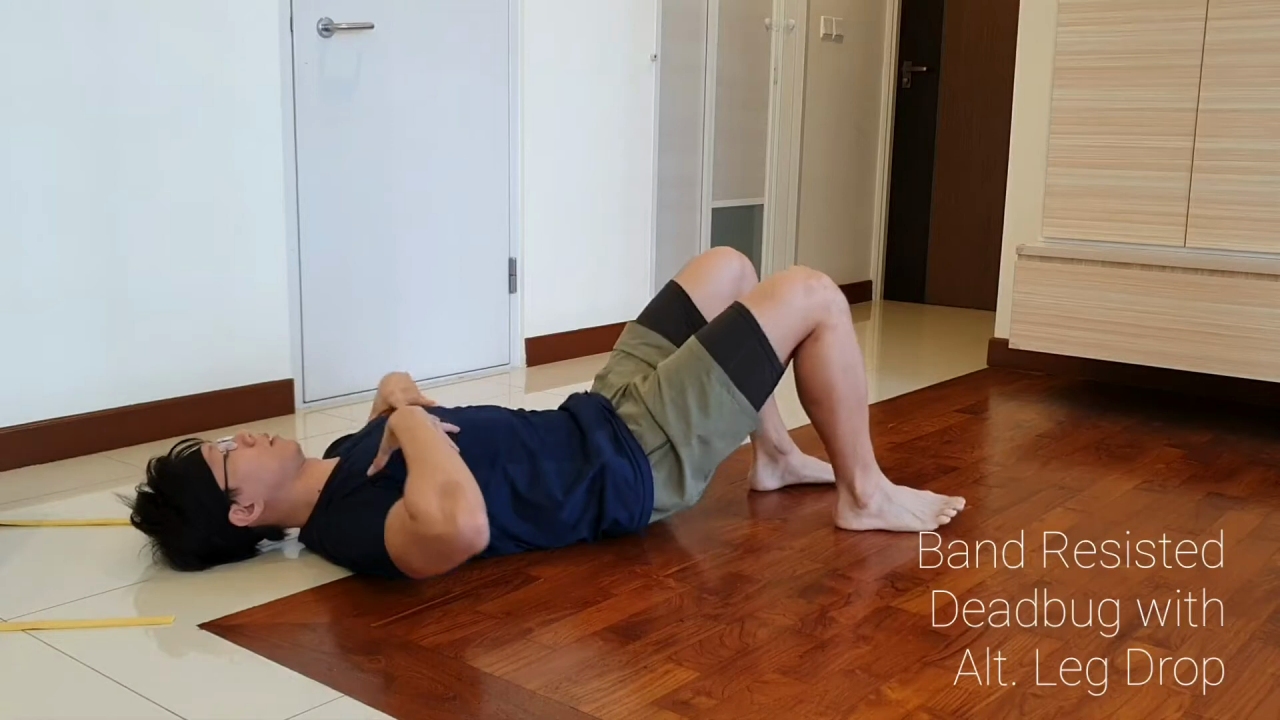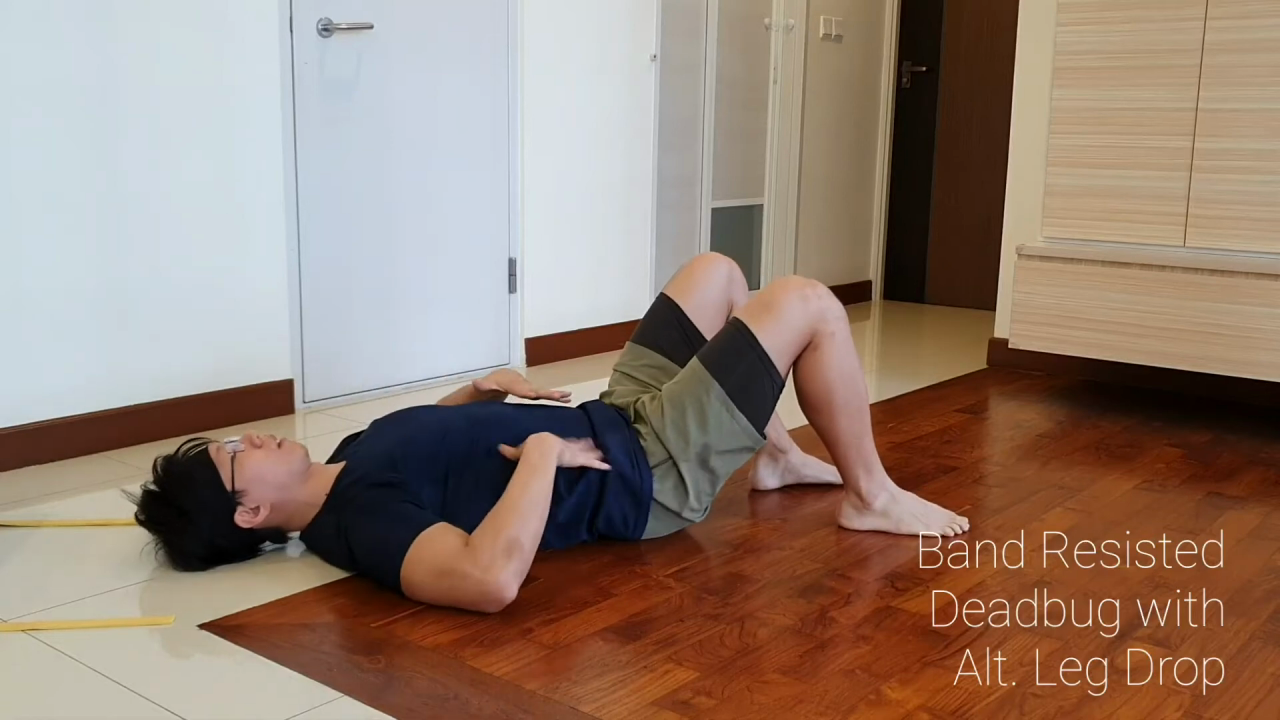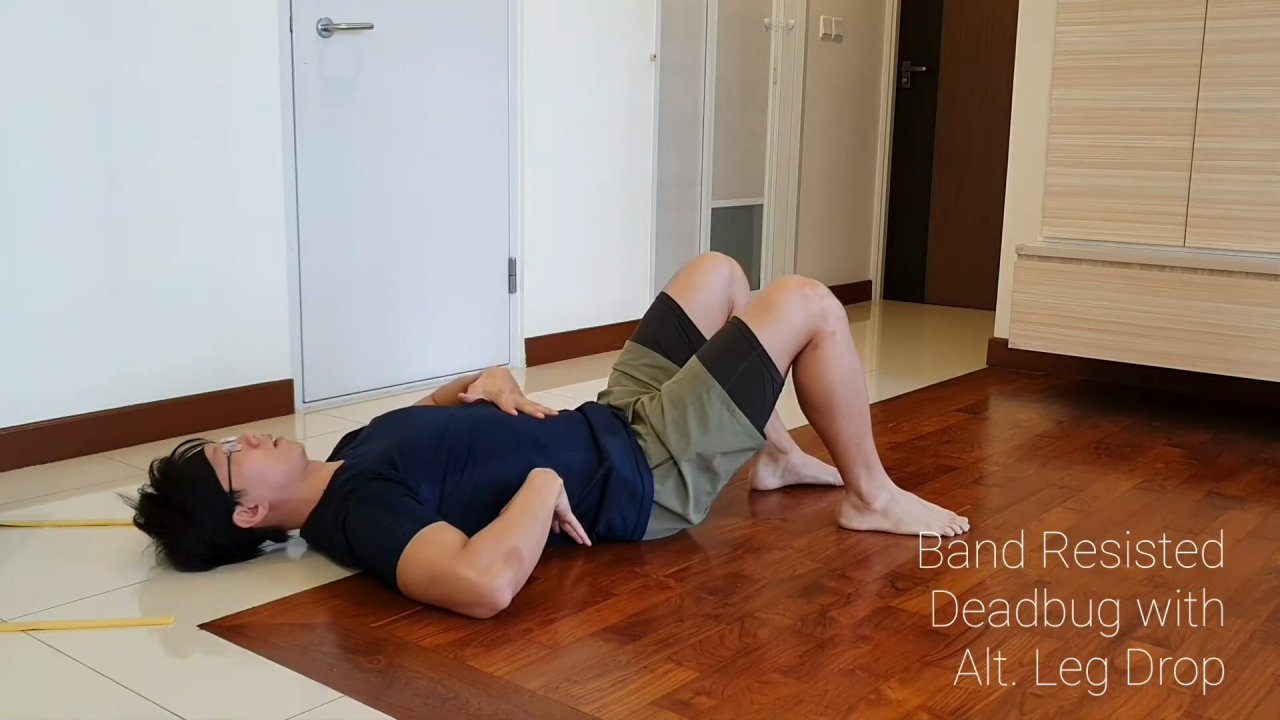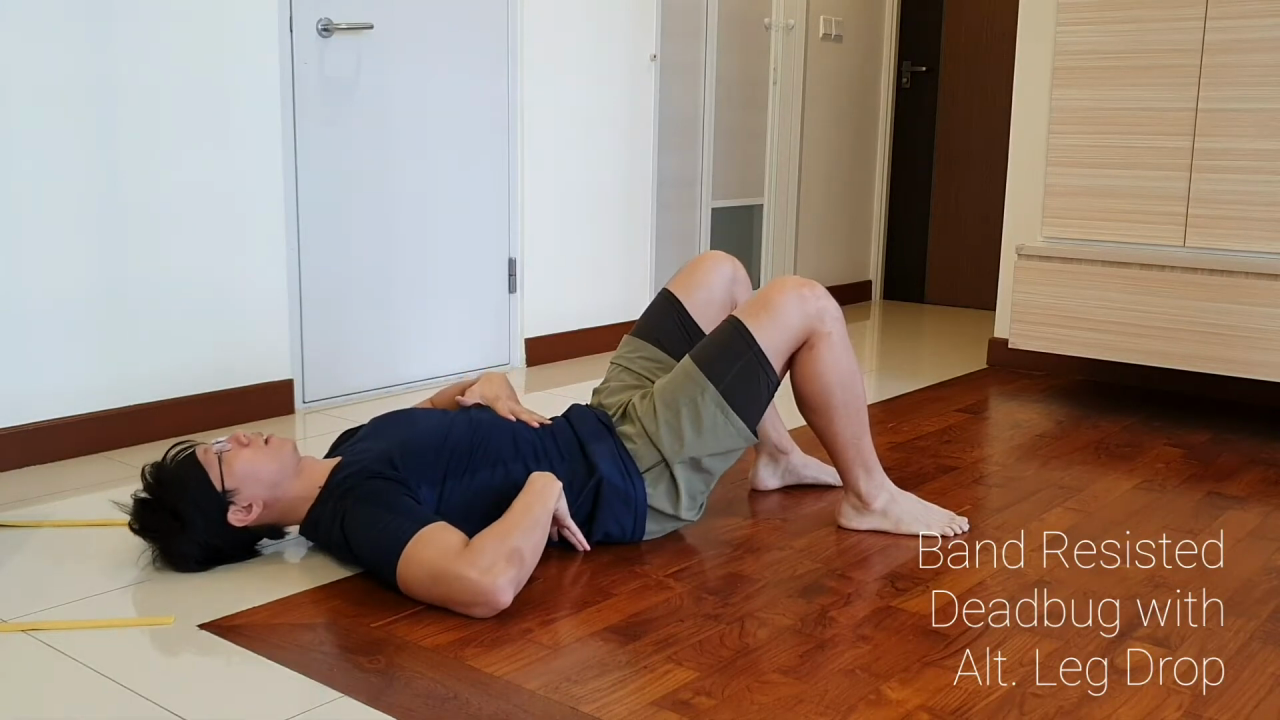
dt=0.7s
person 1, frame 1
left shoulder: (340, 465)
right shoulder: (354, 521)
right elbow: (462, 526)
left wrist: (390, 398)
right wrist: (413, 419)
left hip: (601, 419)
right hip: (638, 460)
left knee: (730, 264)
right knee: (813, 295)
left ankle: (776, 454)
right ankle: (865, 495)
person 1, frame 2
left shoulder: (352, 459)
right shoulder: (361, 520)
right elbow: (493, 577)
left wrist: (483, 388)
right wrist: (541, 453)
left hip: (614, 422)
right hip: (650, 472)
left knee: (717, 272)
right knee: (809, 303)
left ankle: (777, 456)
right ankle: (872, 497)
person 1, frame 3
left shoulder: (353, 453)
right shoulder: (358, 510)
right elbow: (484, 586)
left wrist: (486, 383)
right wrist: (544, 480)
left hip: (612, 420)
right hip: (648, 471)
left knee: (718, 271)
right knee: (809, 302)
left ankle: (777, 455)
right ankle: (871, 495)
person 1, frame 4
left shoulder: (350, 453)
right shoulder: (357, 510)
right elbow: (486, 583)
left wrist: (479, 388)
right wrist: (542, 486)
left hip: (605, 421)
right hip: (641, 474)
left knee: (720, 270)
right knee: (807, 305)
left ankle: (778, 456)
right ankle: (872, 496)
